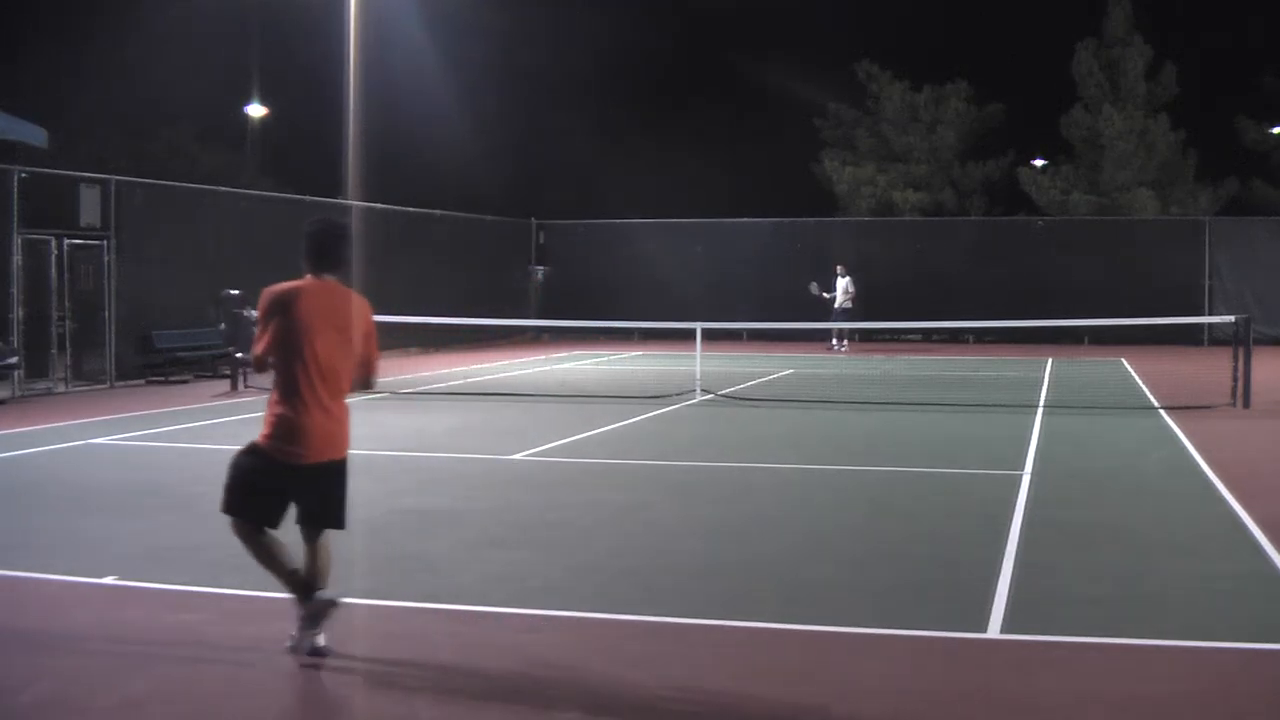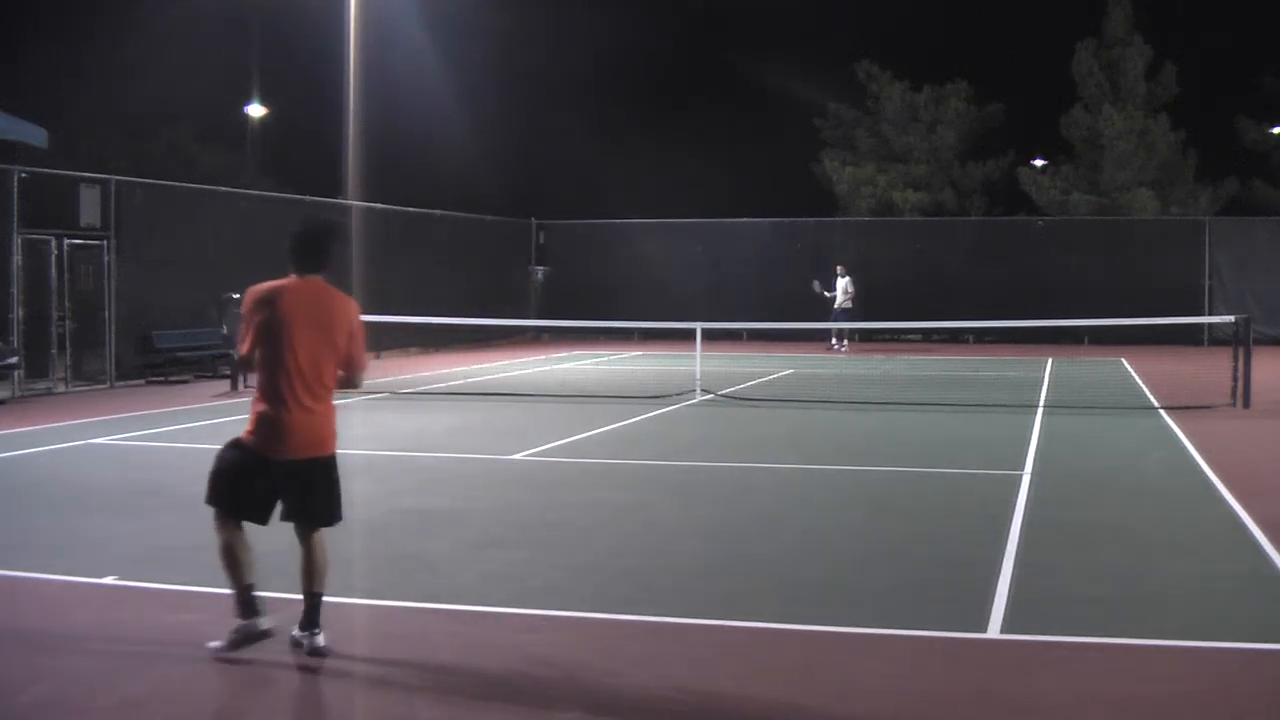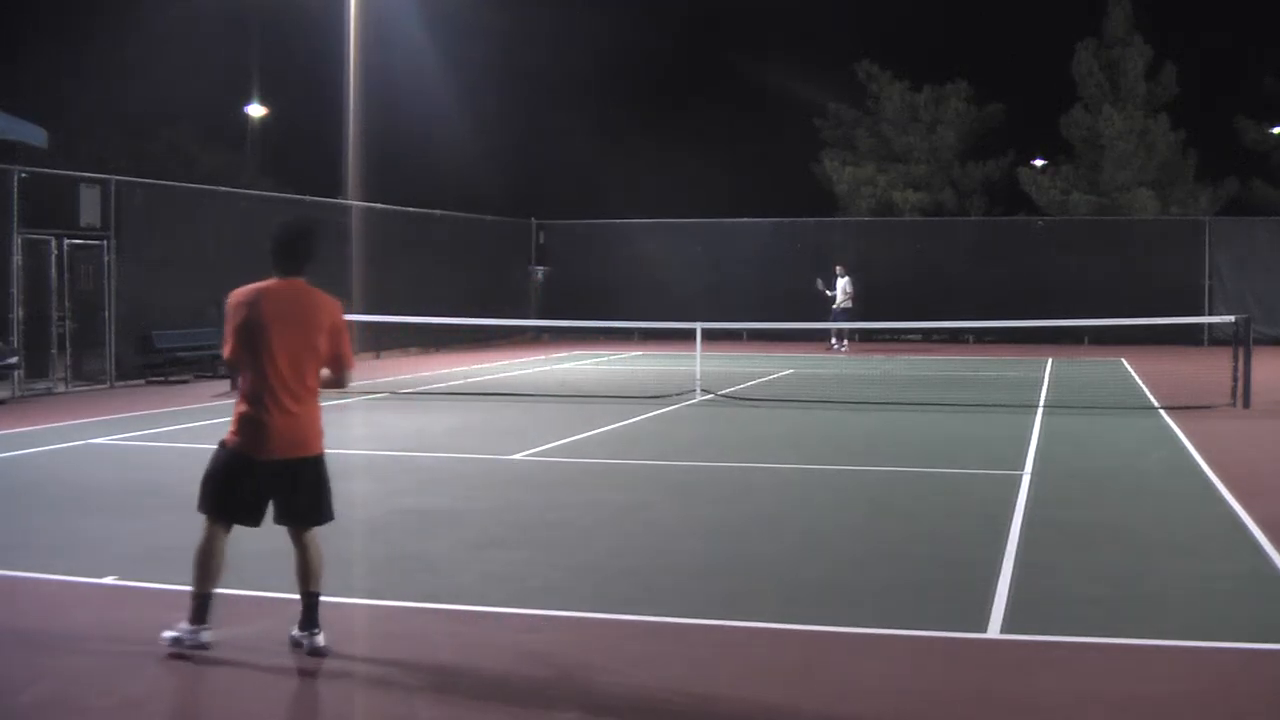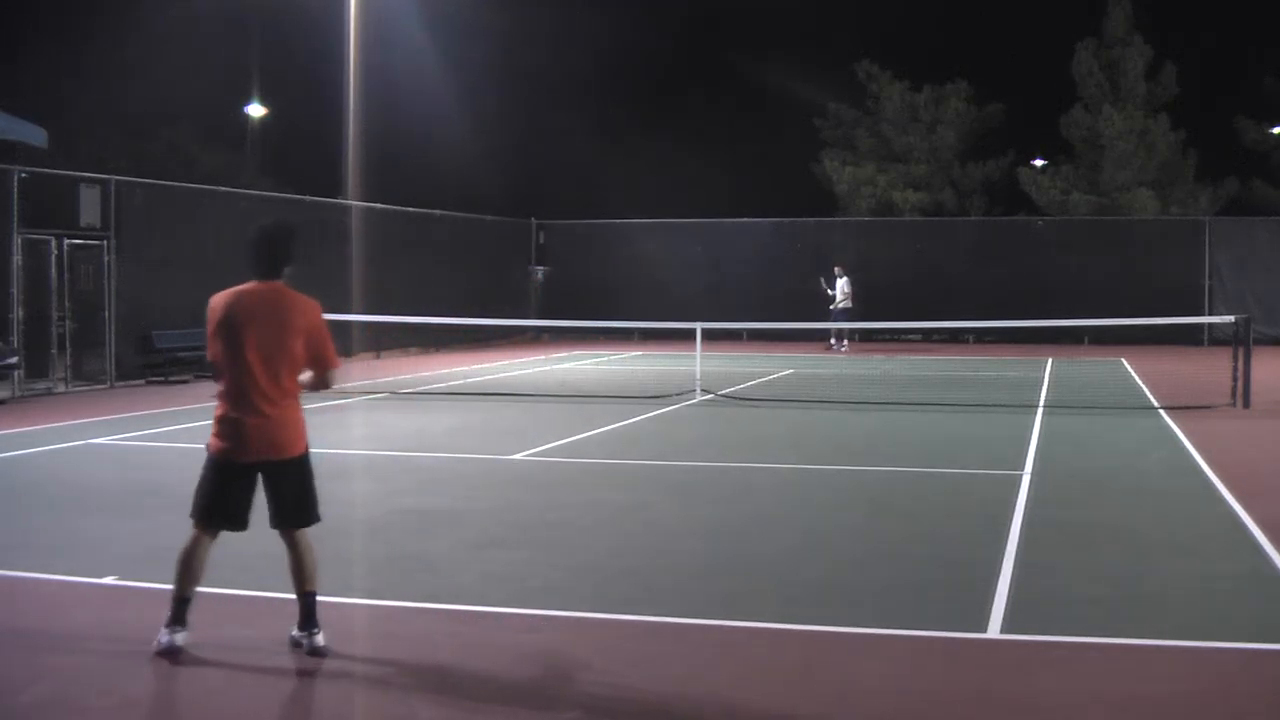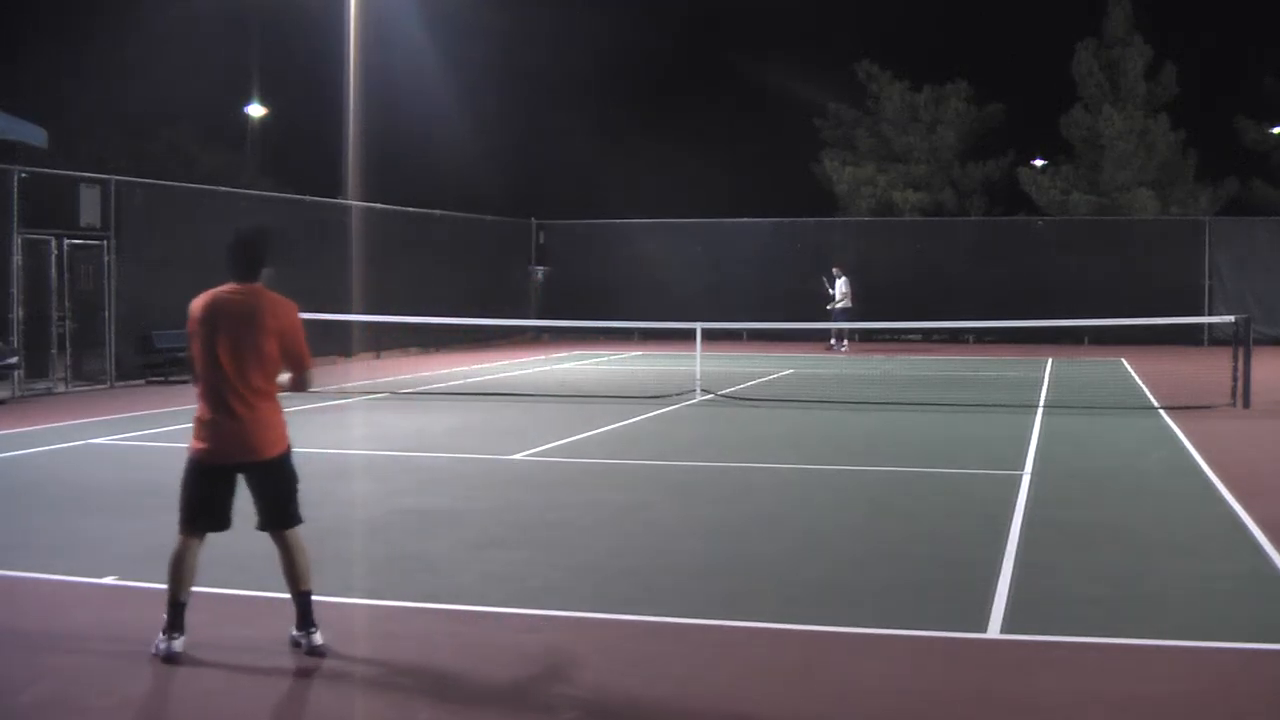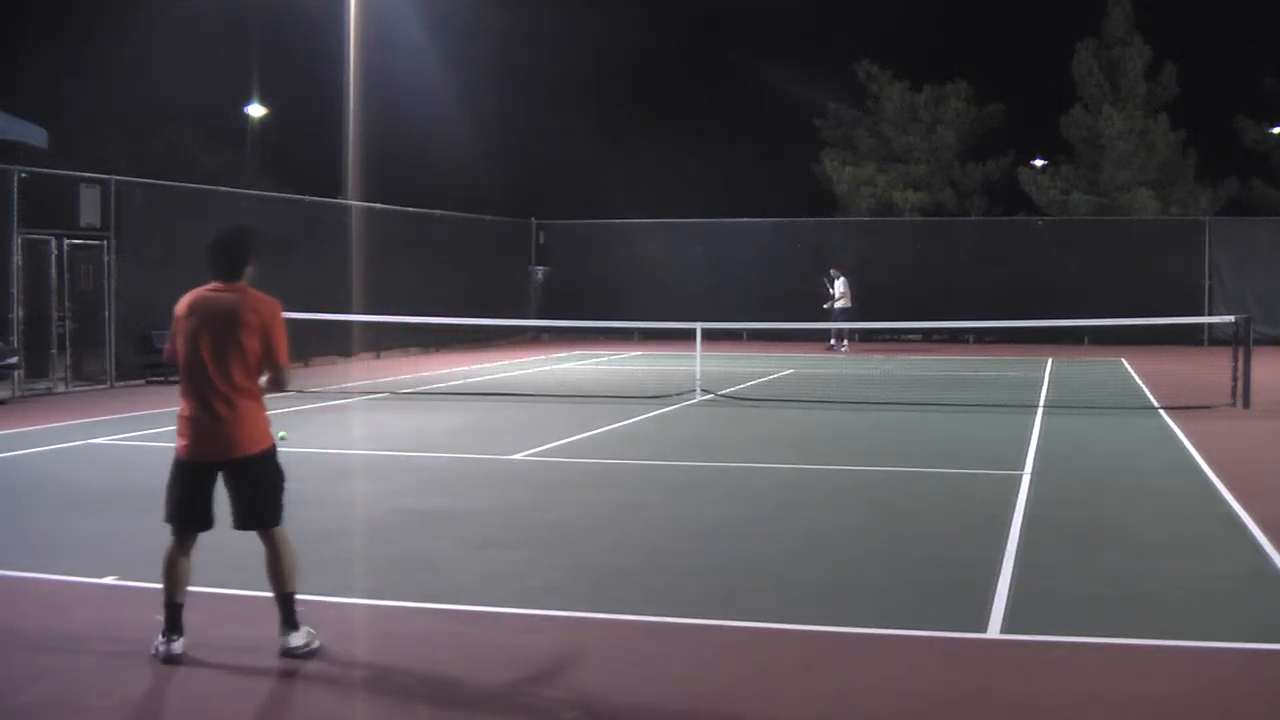
dt=0.1s
person 1, frame 1
left shoulder: (280, 298)
right shoulder: (359, 307)
left elbow: (259, 360)
right elbow: (366, 380)
left hip: (286, 438)
right hip: (333, 441)
left knee: (246, 523)
right knee: (316, 533)
left ankle: (309, 594)
right ankle: (311, 630)
person 1, frame 2
left shoulder: (262, 296)
right shoulder: (345, 307)
left elbow: (246, 359)
right elbow: (353, 379)
left hip: (269, 435)
right hip: (319, 439)
left knee: (227, 517)
right knee: (309, 532)
left ankle: (251, 615)
right ankle: (311, 628)
person 1, frame 3
left shoulder: (243, 299)
right shoulder: (327, 308)
left elbow: (233, 361)
right elbow: (340, 378)
left hip: (252, 435)
right hip: (304, 439)
left knee: (216, 526)
right knee: (304, 532)
left ankle: (197, 624)
right ankle: (310, 629)
person 1, frame 4
left shoulder: (222, 304)
right shoulder: (306, 310)
left elbow: (218, 368)
right elbow: (325, 379)
left hip: (233, 439)
right hip: (286, 441)
left knee: (203, 532)
right knee: (296, 533)
left ankle: (175, 628)
right ankle: (310, 628)
person 1, frame 5
left shoulder: (201, 306)
right shoulder: (281, 310)
left elbow: (198, 366)
right elbow: (303, 380)
left hip: (211, 440)
right hip: (266, 441)
left knee: (191, 535)
right knee: (286, 533)
left ankle: (172, 633)
right ankle: (307, 630)
person 1, frame 6
left shoulder: (185, 306)
right shoulder: (263, 307)
left elbow: (177, 365)
right elbow: (278, 377)
left hip: (195, 439)
right hip: (248, 438)
left knee: (182, 537)
right knee: (272, 531)
left ankle: (171, 635)
right ankle: (292, 630)
